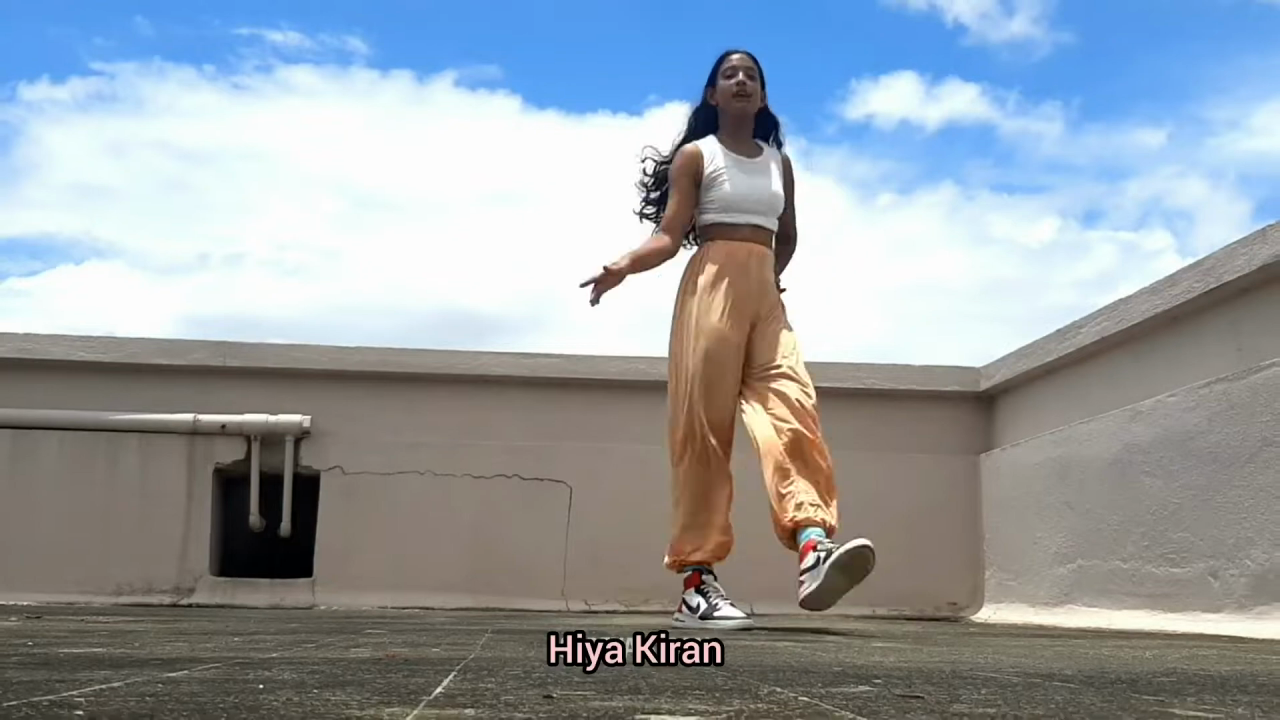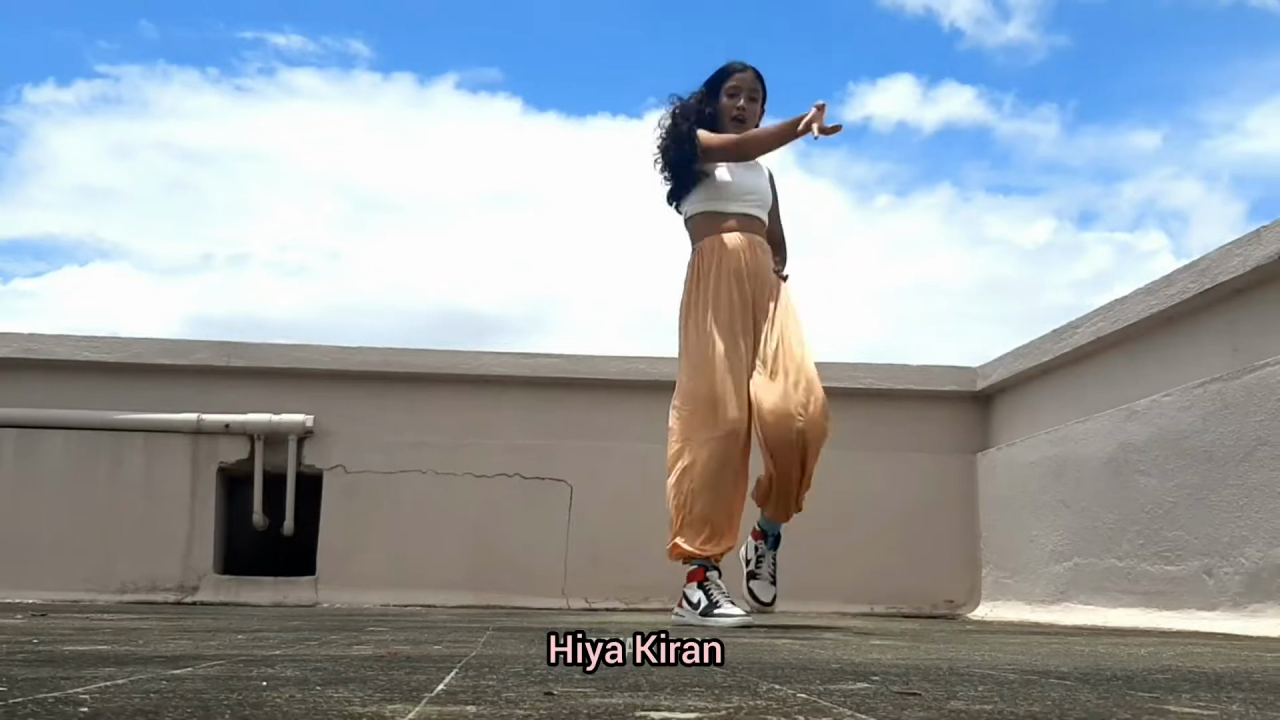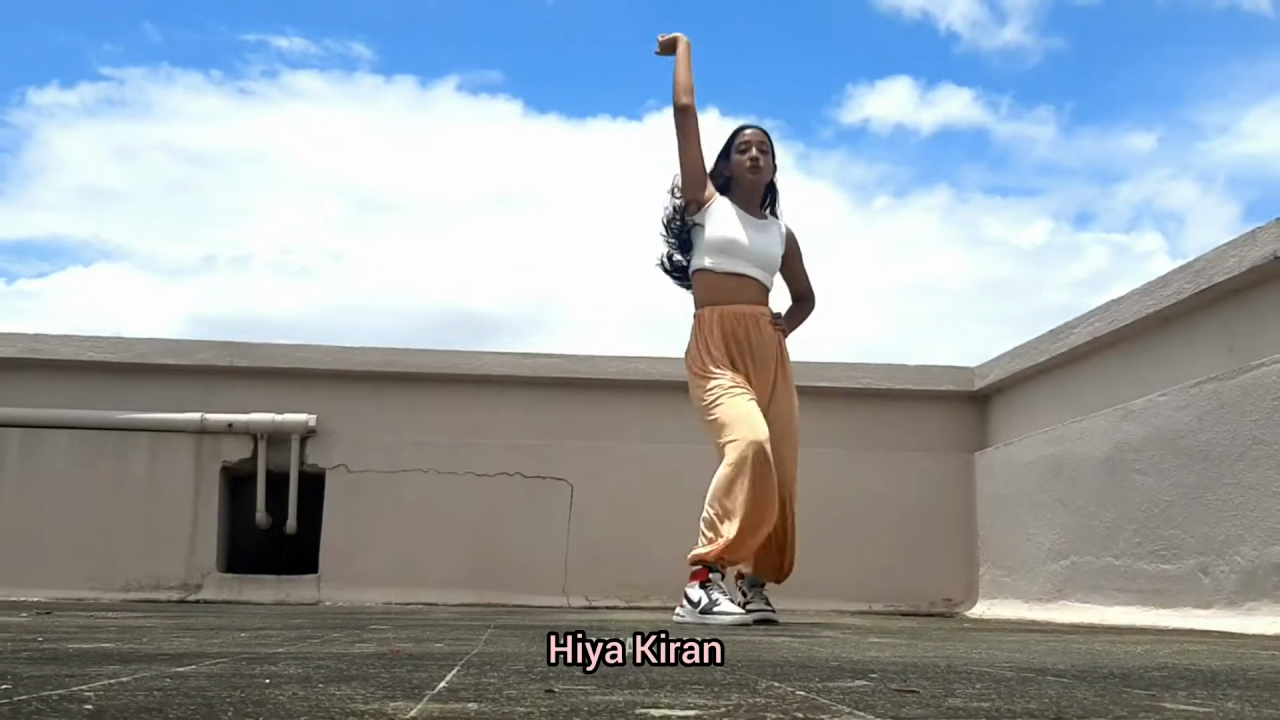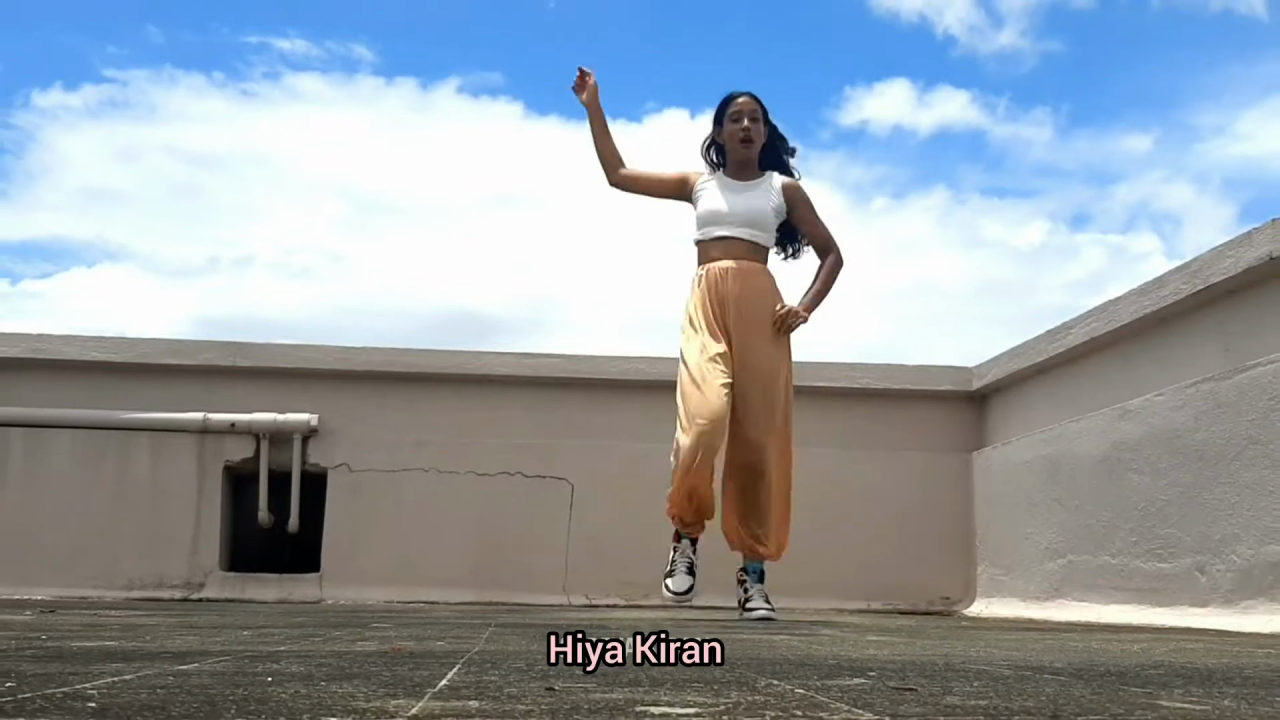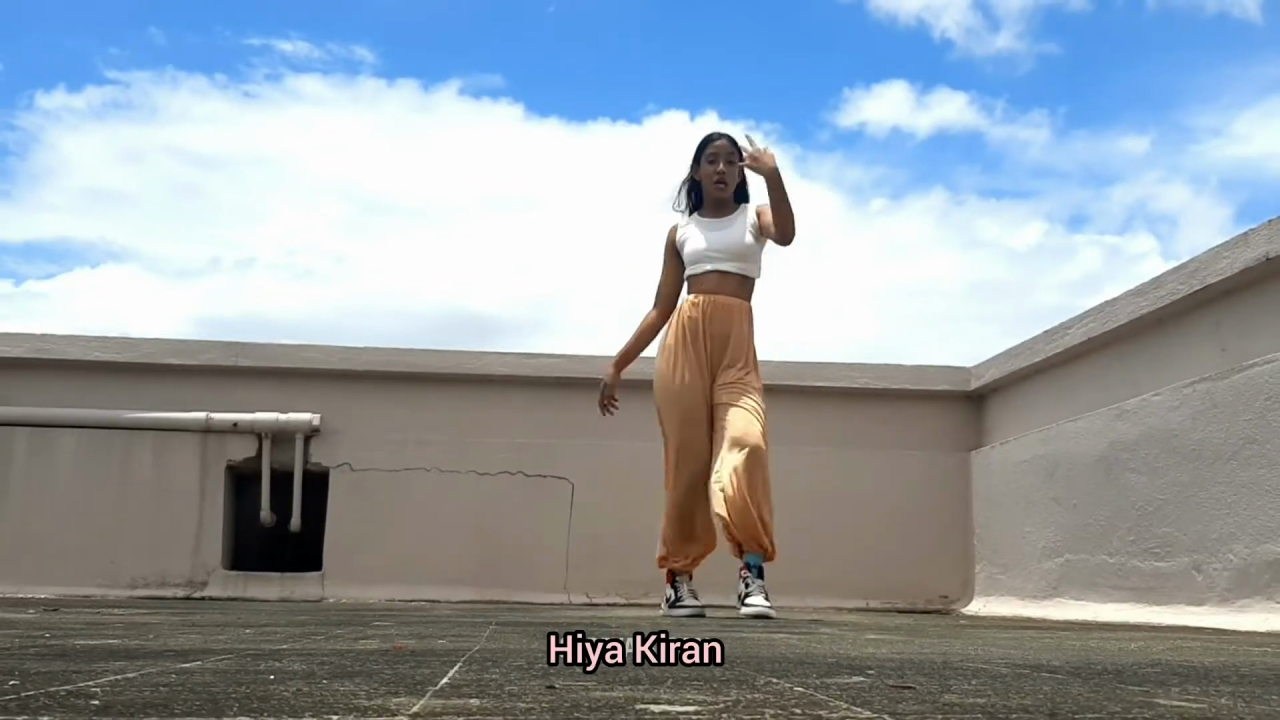
dt=0.3s
person 1, frame 1
left shoulder: (779, 162)
right shoulder: (693, 156)
right elbow: (669, 237)
left wrist: (769, 279)
right wrist: (623, 267)
left hip: (763, 297)
right hip: (712, 289)
left knee: (791, 403)
right knee: (704, 427)
left ankle: (815, 545)
right ankle: (697, 579)
person 1, frame 2
left shoulder: (763, 173)
right shoulder: (698, 144)
right elbow: (741, 144)
left wrist: (770, 276)
right wrist: (799, 127)
left hip: (767, 287)
right hip: (716, 281)
left knee: (799, 407)
right knee: (718, 420)
left ankle: (768, 530)
right ankle: (699, 574)
person 1, frame 3
left shoulder: (781, 234)
right shoulder: (705, 200)
left elbow: (805, 296)
right elbow: (683, 111)
left wrist: (782, 326)
right wrist: (682, 50)
left hip: (766, 350)
right hip: (713, 347)
left knee: (776, 471)
right knee: (748, 446)
left ankle: (754, 584)
right ankle: (704, 580)
person 1, frame 4
left shoulder: (785, 188)
right shoulder: (697, 183)
left elbow: (832, 253)
right elbow: (617, 173)
left wrist: (807, 307)
right wrist: (592, 103)
left hip: (761, 310)
right hip: (704, 305)
left knee: (761, 436)
right knee: (703, 419)
left ankle: (753, 573)
right ankle: (685, 536)
person 1, frame 5
left shoulder: (755, 214)
right shoulder: (681, 230)
left elbow: (785, 235)
right elbow: (661, 309)
left wrist: (773, 176)
right wrist: (615, 365)
left hip: (734, 341)
right hip: (684, 339)
left knee: (745, 443)
right knee: (687, 457)
left ankle: (753, 577)
right ankle: (679, 576)
